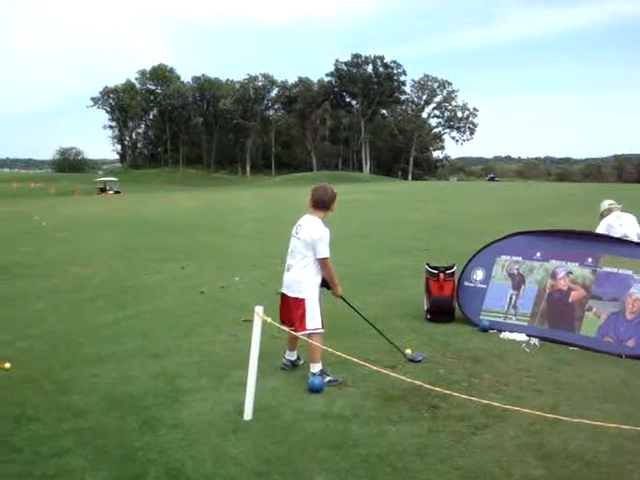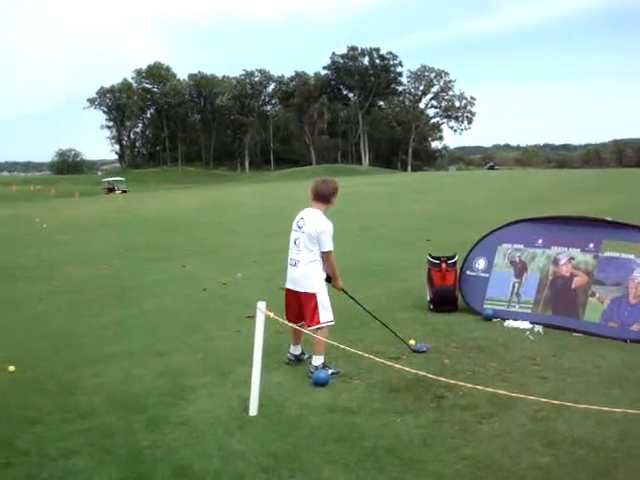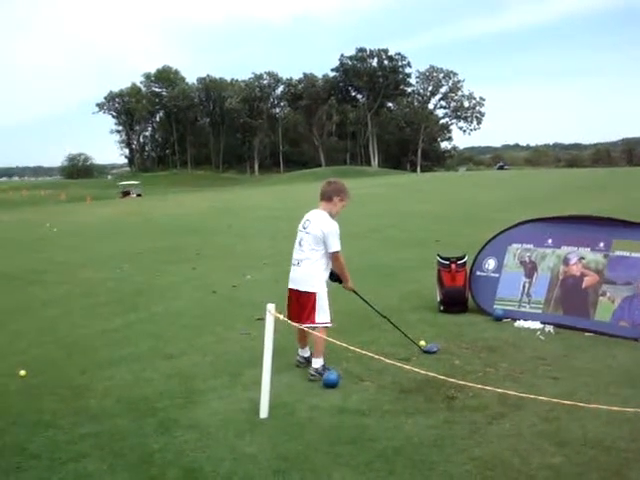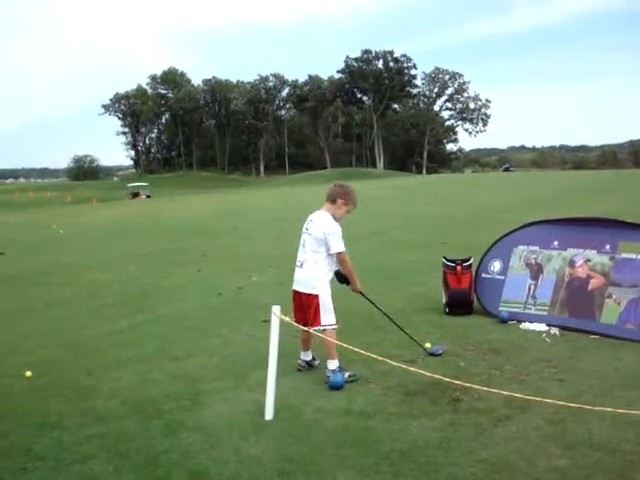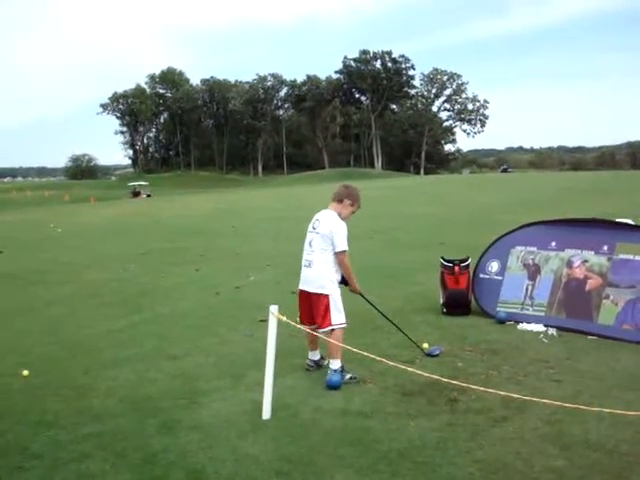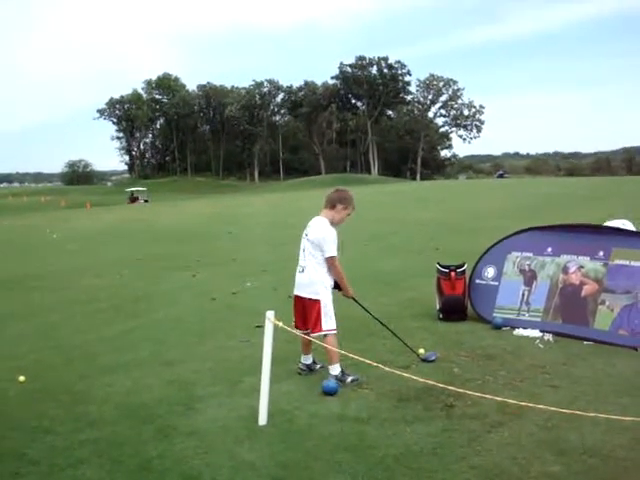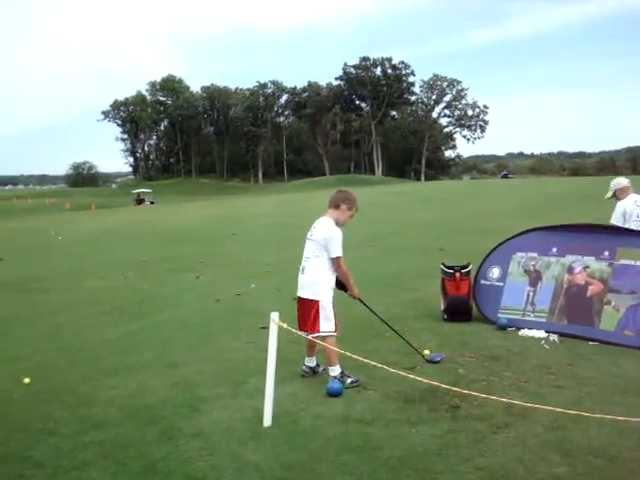
dt=0.7s
person 1, frame 1
left shoulder: (302, 222)
right shoulder: (320, 231)
right elbow: (325, 264)
left wrist: (326, 280)
right wrist: (335, 286)
left hip: (290, 282)
right hip: (305, 287)
left knee: (294, 324)
right knee: (315, 329)
left ankle: (290, 358)
right ankle: (316, 371)
person 1, frame 2
left shoulder: (301, 216)
right shoulder: (324, 224)
right elbow: (328, 257)
right wrist: (336, 279)
left hip: (293, 278)
right hip: (311, 281)
left knee: (296, 320)
right knee: (321, 323)
left ankle: (295, 353)
right ankle: (317, 364)
person 1, frame 3
left shoulder: (308, 217)
right shoulder: (329, 224)
right elbow: (336, 258)
left wrist: (331, 269)
right wrist: (347, 280)
left hip: (297, 278)
right hip: (313, 281)
left knee: (303, 321)
right knee: (320, 323)
left ankle: (303, 355)
right ankle: (317, 366)
person 1, frame 4
left shoulder: (312, 218)
right shoulder: (331, 226)
right elbow: (342, 259)
right wrist: (354, 282)
left hip: (301, 281)
right hip: (316, 283)
left knee: (306, 323)
right knee: (328, 325)
left ankle: (306, 359)
right ankle: (333, 369)
person 1, frame 5
left shoulder: (317, 218)
right shoulder: (337, 224)
right elbow: (342, 259)
left wrist: (344, 278)
right wrist: (353, 283)
left hip: (307, 280)
right hip: (324, 283)
left knee: (312, 323)
right knee: (336, 326)
left ankle: (314, 358)
right ankle: (335, 369)
person 1, frame 6
left shoulder: (313, 224)
right shoulder: (327, 231)
right elbow: (333, 265)
left wrist: (338, 283)
right wrist: (346, 288)
left hip: (303, 285)
right hip: (317, 288)
left knee: (307, 328)
right knee: (328, 330)
left ankle: (306, 362)
right ankle: (336, 372)
person 1, frame 7
left shoulder: (317, 225)
right shoulder: (333, 230)
right elbow: (338, 265)
left wrist: (343, 282)
right wrist: (351, 287)
left hip: (306, 285)
right hip: (318, 289)
left knee: (311, 329)
right knee: (327, 331)
left ankle: (310, 365)
right ankle: (335, 373)
